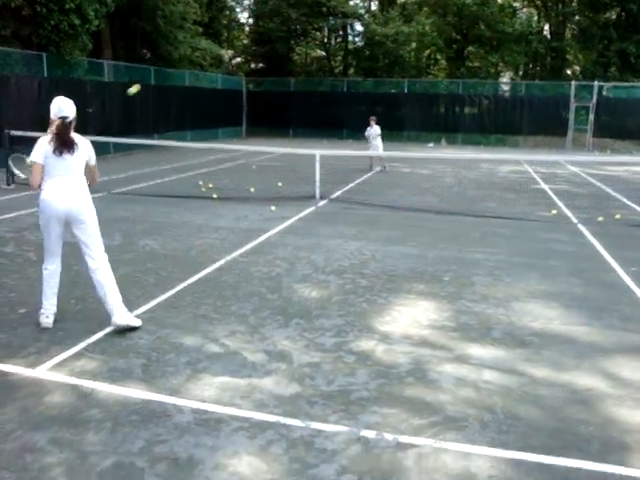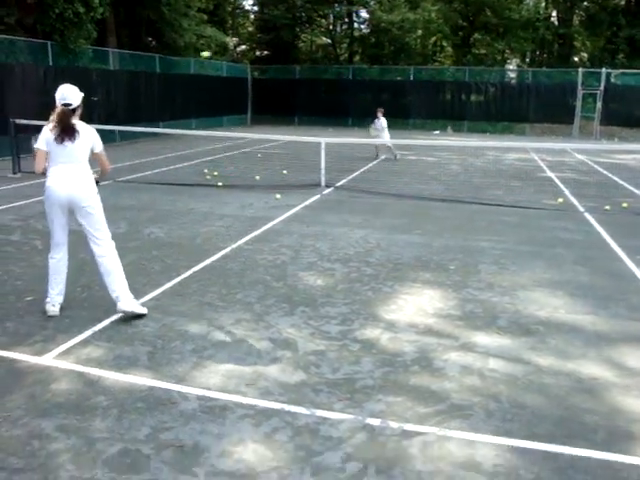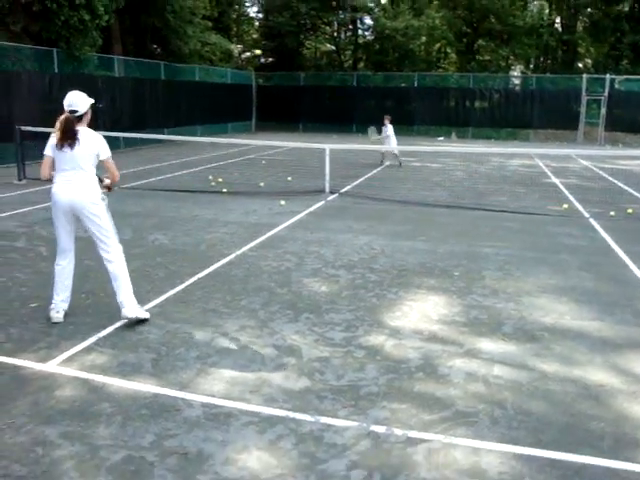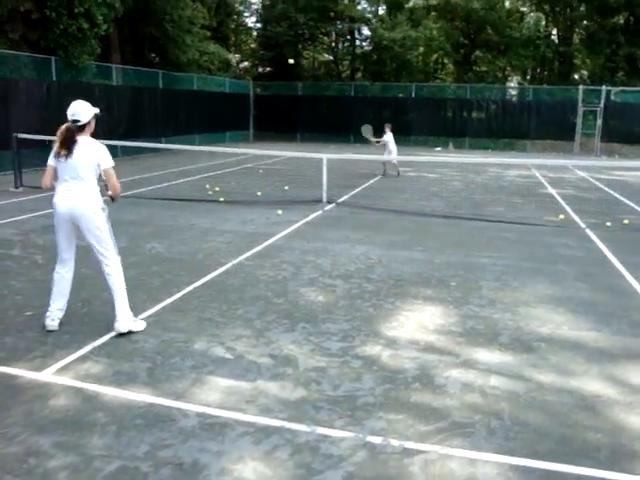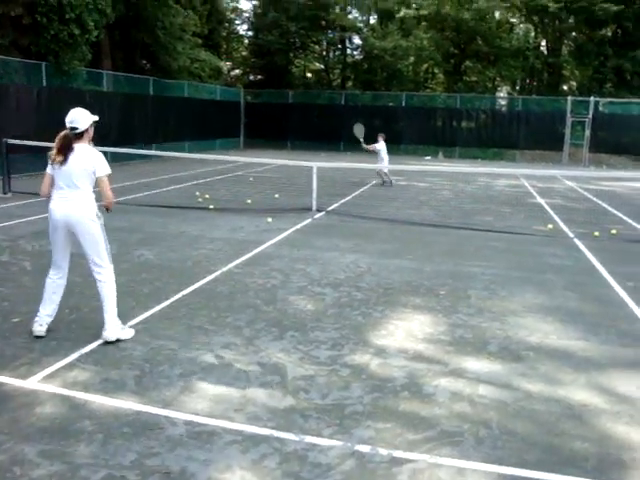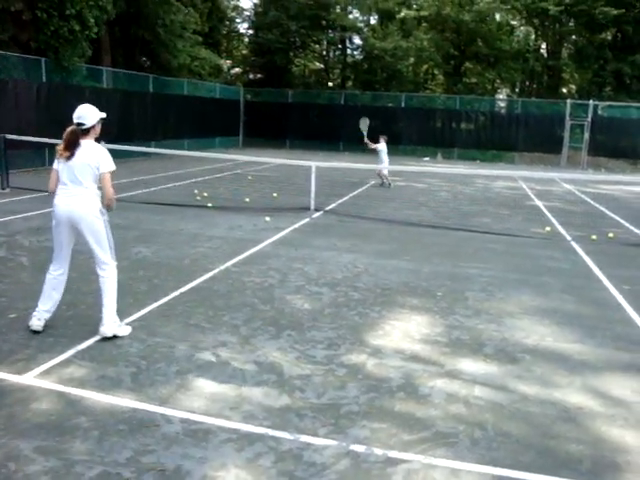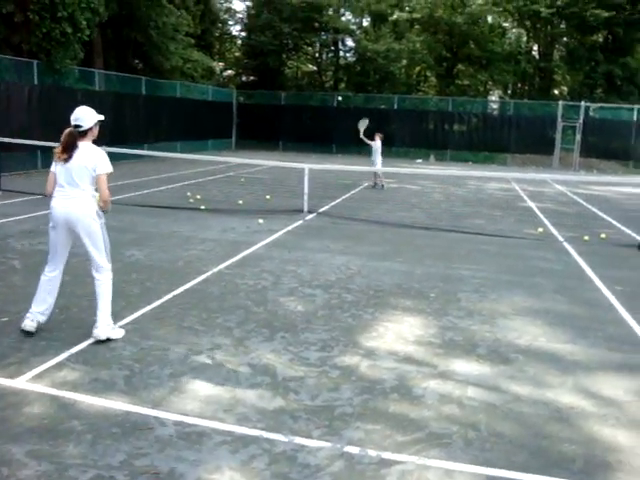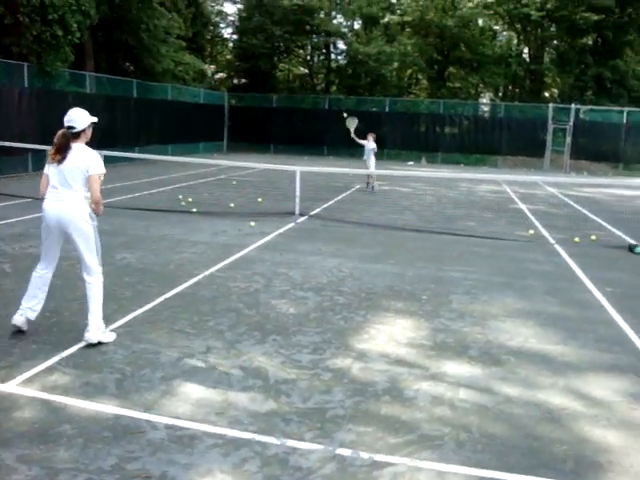
dt=0.1s
person 1, frame 1
left shoulder: (43, 143)
right shoulder: (84, 144)
left elbow: (34, 183)
right elbow: (94, 178)
left hip: (51, 203)
right hip: (80, 203)
left knee: (51, 261)
right knee: (97, 259)
left ankle: (47, 314)
right ankle: (118, 313)
person 1, frame 2
left shoulder: (48, 131)
right shoulder: (89, 132)
left elbow: (38, 168)
right elbow: (105, 167)
right wrist: (96, 176)
left hip: (55, 191)
right hip: (83, 191)
left knee: (58, 247)
right knee: (103, 245)
left ankle: (53, 302)
right ankle: (124, 299)
person 1, frame 3
left shoulder: (55, 138)
right shoulder: (95, 139)
left elbow: (44, 175)
right elbow: (114, 176)
right wrist: (108, 185)
left hip: (61, 197)
right hip: (88, 197)
left knee: (64, 254)
right knee: (112, 250)
left ankle: (58, 308)
right ankle: (128, 305)
person 1, frame 4
left shoulder: (59, 147)
right shoulder: (97, 148)
left elbow: (47, 184)
right elbow: (115, 188)
right wrist: (113, 196)
left hip: (62, 206)
right hip: (88, 207)
left knee: (64, 262)
right knee: (110, 261)
left ankle: (53, 316)
right ankle: (123, 319)
person 1, frame 5
left shoulder: (57, 155)
right shoulder: (94, 156)
left elbow: (45, 191)
right elbow: (108, 197)
right wrist: (108, 206)
left hip: (58, 212)
right hip: (84, 214)
left knee: (58, 269)
right knee: (103, 270)
left ankle: (41, 322)
right ankle: (111, 327)
person 1, frame 6
left shoulder: (64, 150)
right shoulder: (100, 152)
left elbow: (52, 187)
right elbow: (108, 194)
right wrist: (110, 204)
left hip: (62, 208)
right hip: (88, 210)
left knee: (58, 264)
right knee: (106, 266)
left ankle: (40, 317)
right ankle: (109, 323)
person 1, frame 7
left shoulder: (61, 153)
right shoulder: (97, 154)
left elbow: (49, 189)
right elbow: (104, 196)
right wrist: (105, 206)
left hip: (59, 210)
right hip: (85, 212)
left knee: (54, 265)
right knee: (102, 269)
left ankle: (33, 318)
right ankle: (103, 326)
person 1, frame 8
left shoulder: (55, 154)
right shoulder: (91, 156)
left elbow: (43, 191)
right elbow: (96, 196)
right wrist: (98, 208)
left hip: (51, 212)
right hip: (77, 214)
left knee: (45, 266)
right knee: (93, 271)
left ankle: (24, 314)
right ankle: (95, 329)
